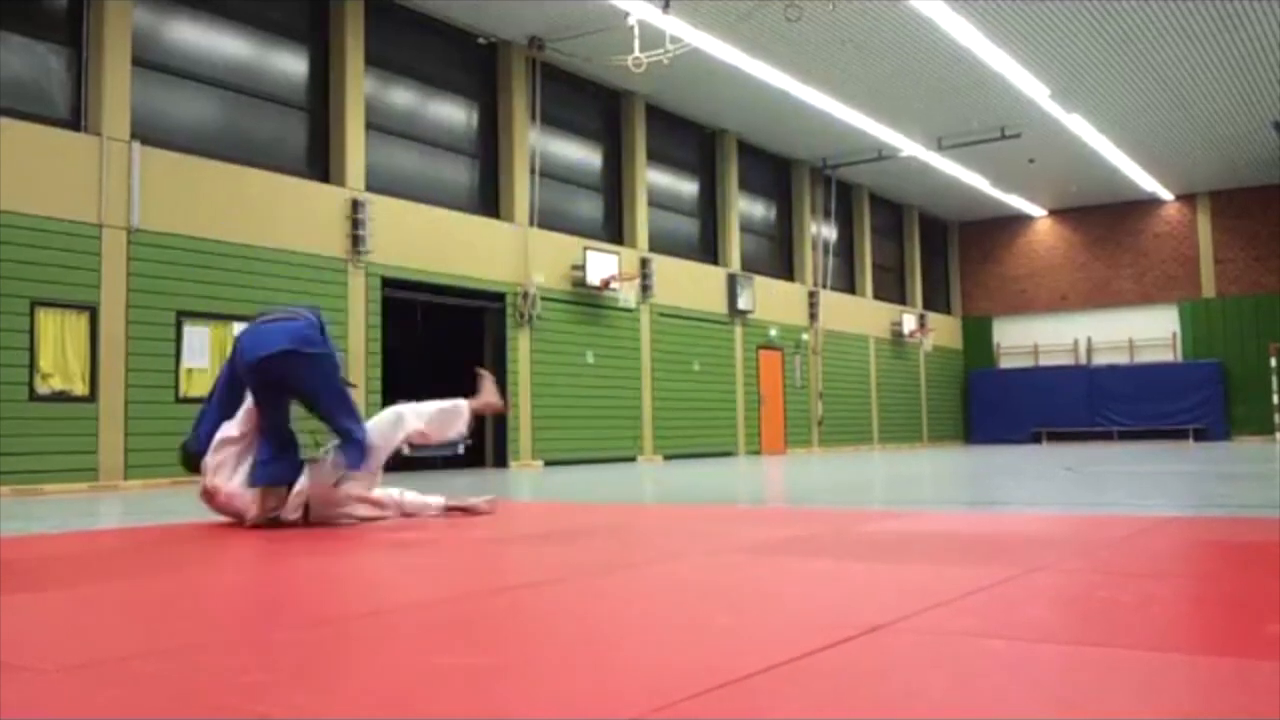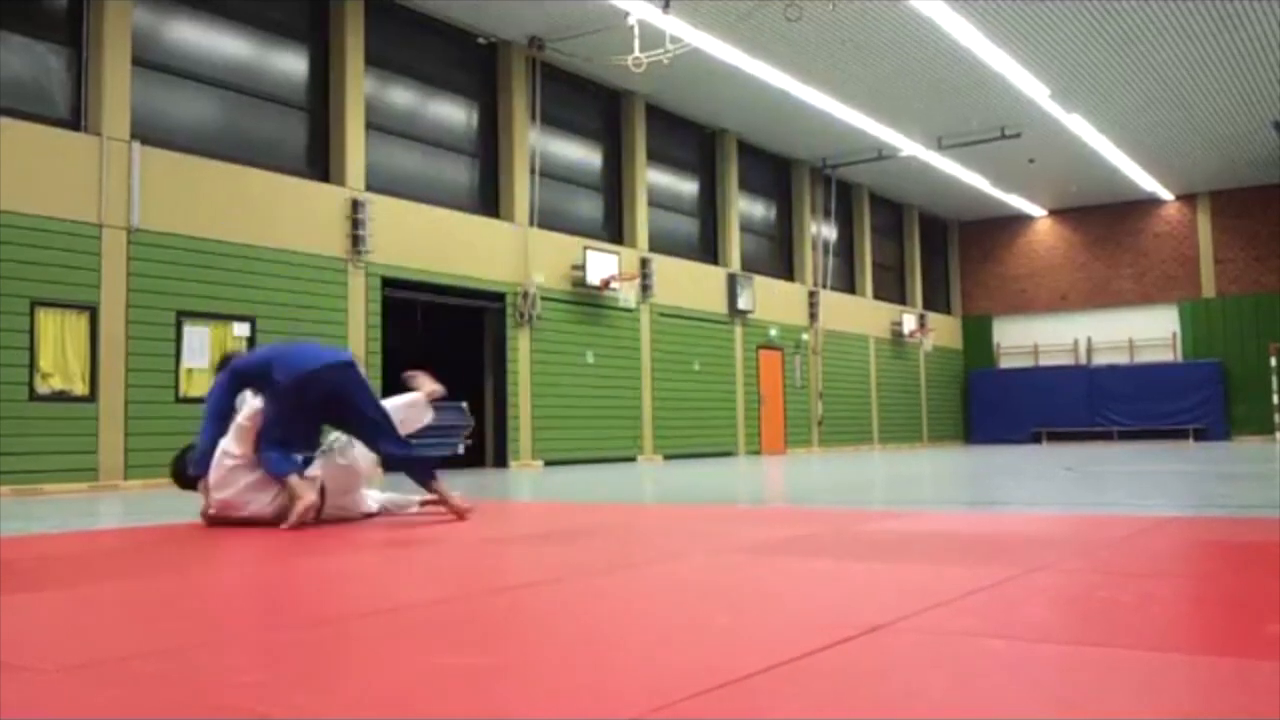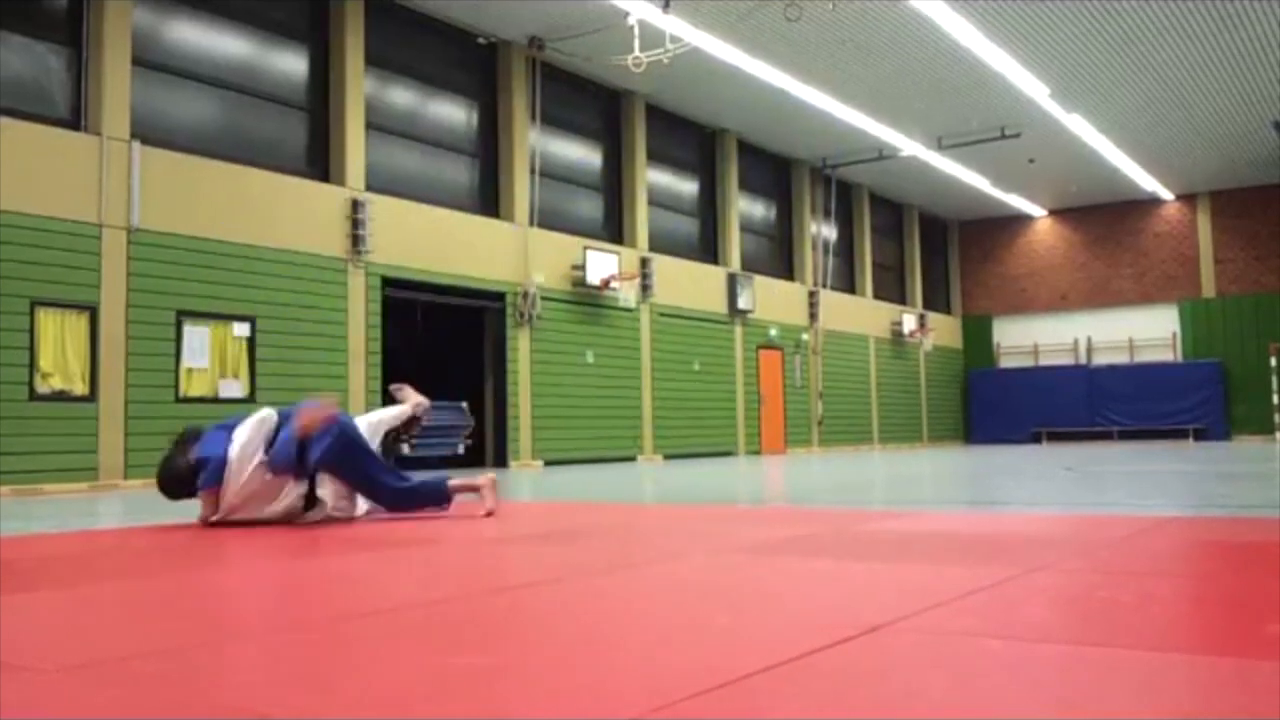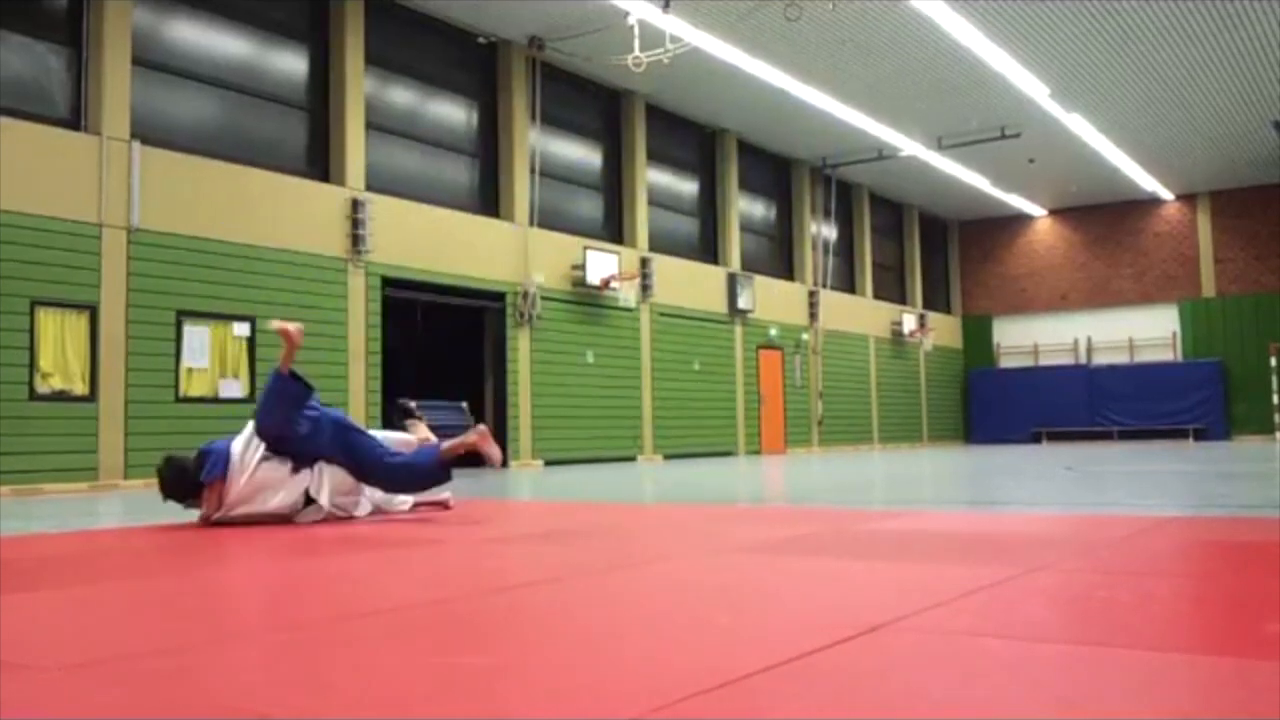
dt=0.2s
person 1, frame 1
left shoulder: (245, 337)
right shoulder: (310, 320)
left elbow: (220, 404)
right elbow: (331, 367)
left wrist: (199, 453)
left hip: (252, 353)
right hip: (301, 353)
left knee: (277, 439)
right knee: (347, 423)
left ankle: (263, 504)
person 1, frame 2
left shoulder: (231, 376)
right shoulder: (260, 362)
left elbow: (210, 437)
left hip: (301, 376)
right hip: (340, 368)
left knee: (274, 451)
right knee: (390, 444)
left ankle: (303, 494)
person 1, frame 3
left shoulder: (211, 439)
right shoulder: (223, 439)
left elbow: (213, 457)
left wrist: (209, 507)
left hip: (328, 433)
right hip: (335, 430)
right knee: (393, 491)
right ankle: (476, 485)
person 1, frame 4
left shoulder: (207, 458)
left elbow: (221, 458)
left wrist: (211, 506)
left hip: (315, 430)
left knee: (270, 423)
right knee: (395, 472)
person 2, frame 1
left shoulder: (215, 491)
right shoulder: (221, 452)
left hip: (306, 509)
left knee: (383, 497)
left ankle: (456, 505)
right ankle: (477, 404)
person 2, frame 2
left shoulder: (216, 506)
right shoulder: (225, 464)
right elbow: (255, 411)
left hip: (324, 506)
right hip: (327, 478)
left ankle: (425, 500)
right ankle: (426, 393)
person 2, frame 3
left shoulder: (216, 511)
right shoulder: (236, 466)
right elbow: (266, 418)
left hip: (315, 508)
right hip: (324, 484)
right knee: (359, 429)
right ankle: (411, 405)
person 2, frame 4
left shoulder: (218, 511)
right shoulder: (237, 465)
right elbow: (263, 424)
left hip: (311, 509)
right hip: (324, 479)
right knee: (364, 441)
left ankle: (416, 502)
right ankle: (419, 438)
